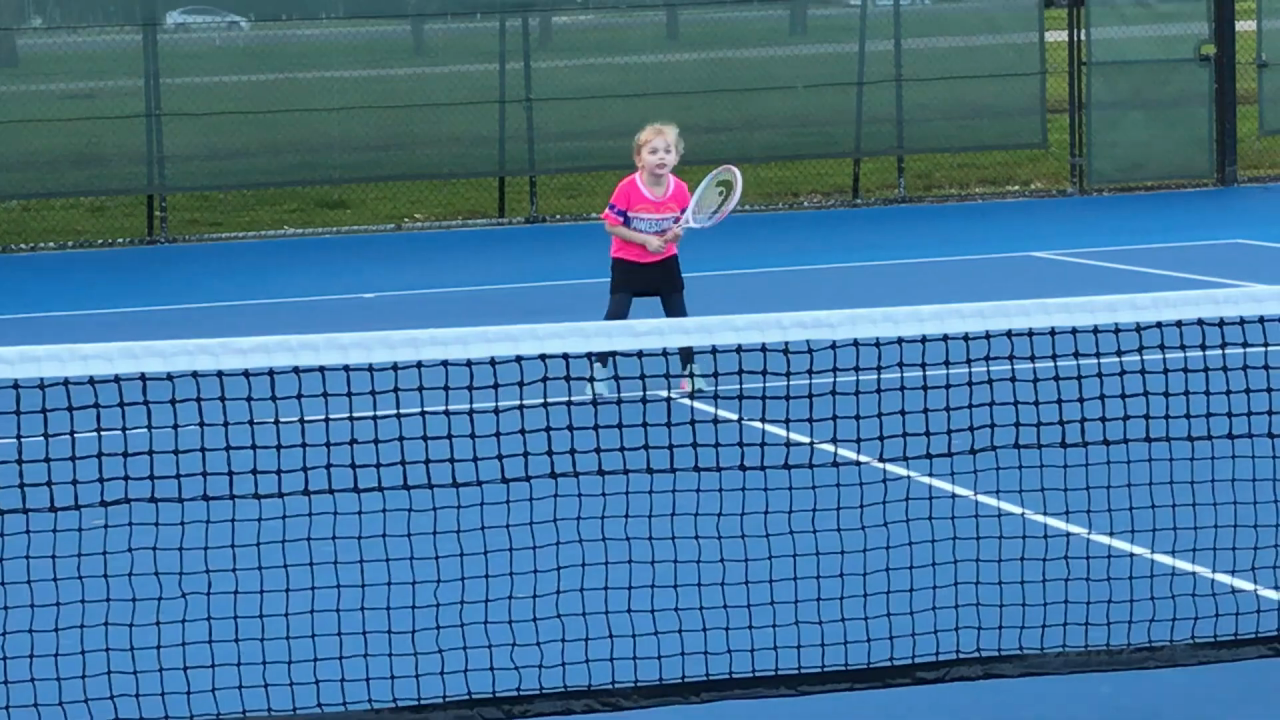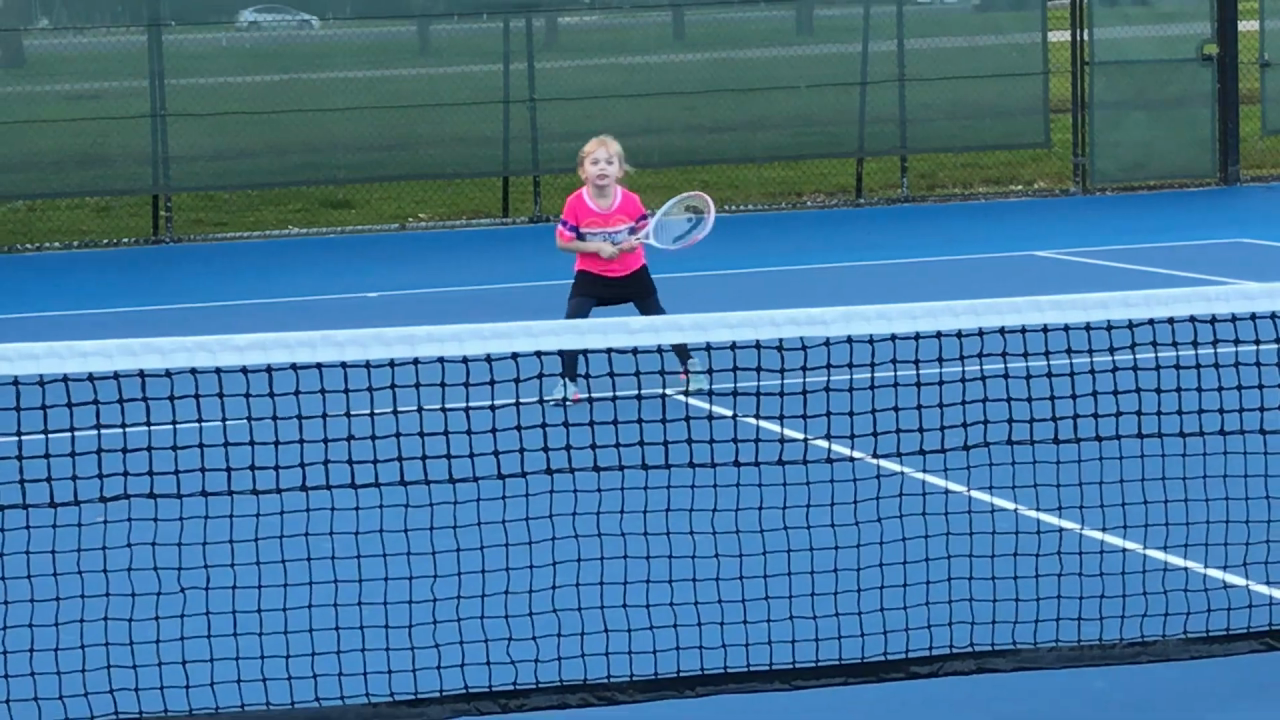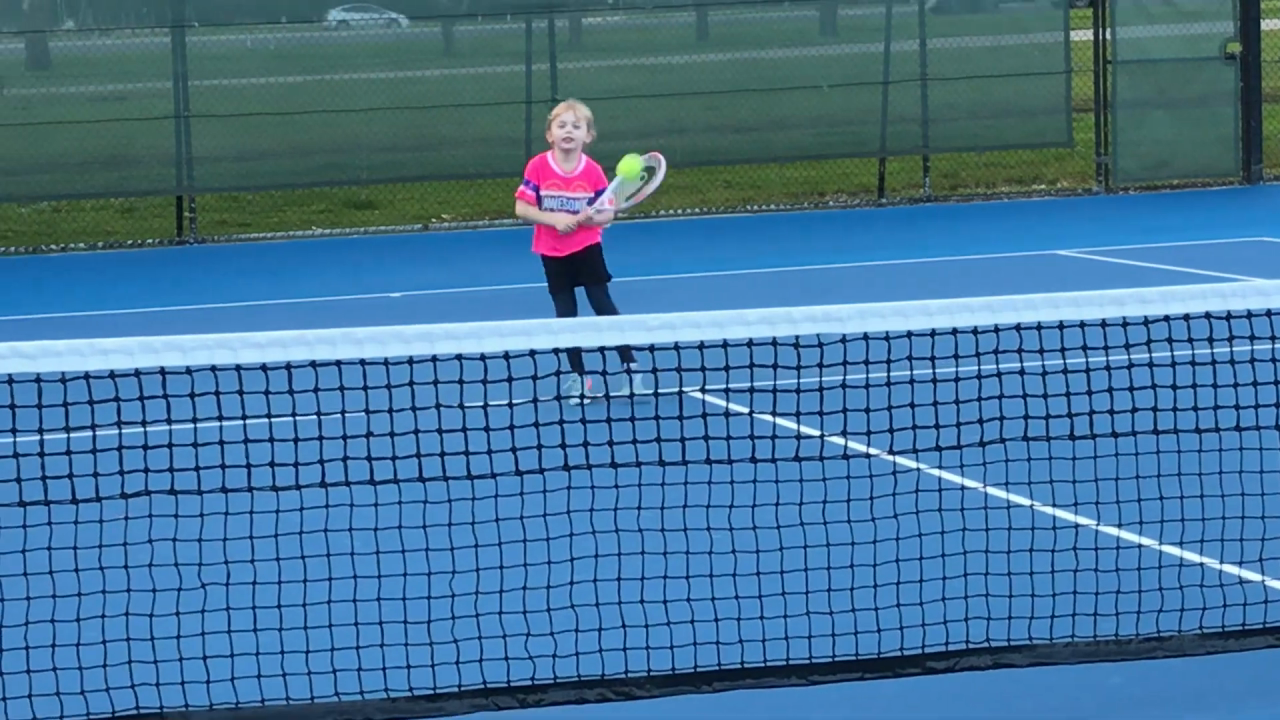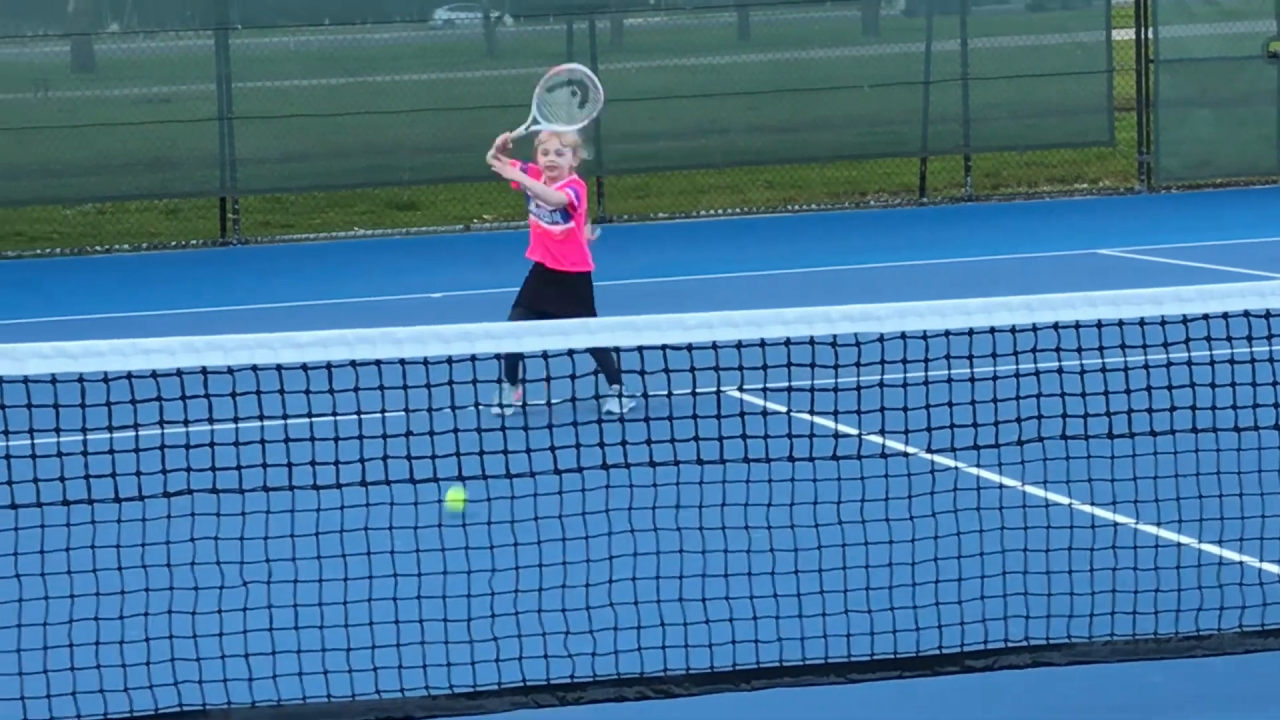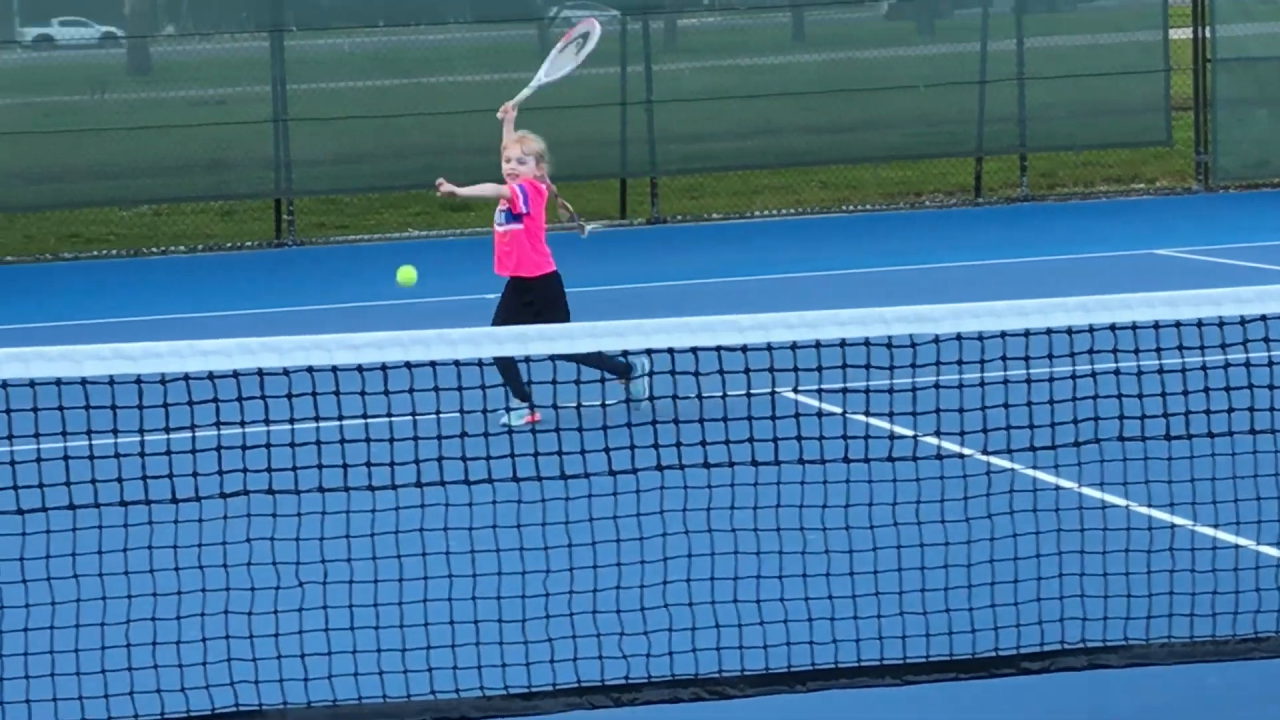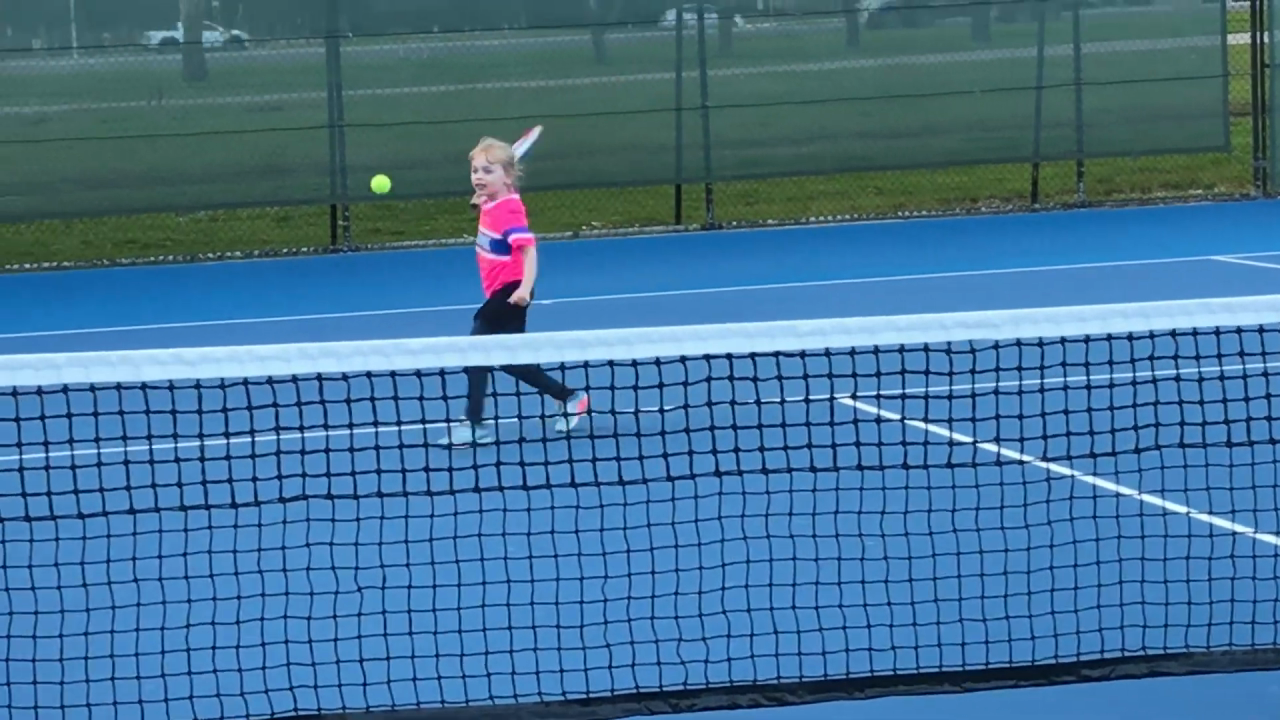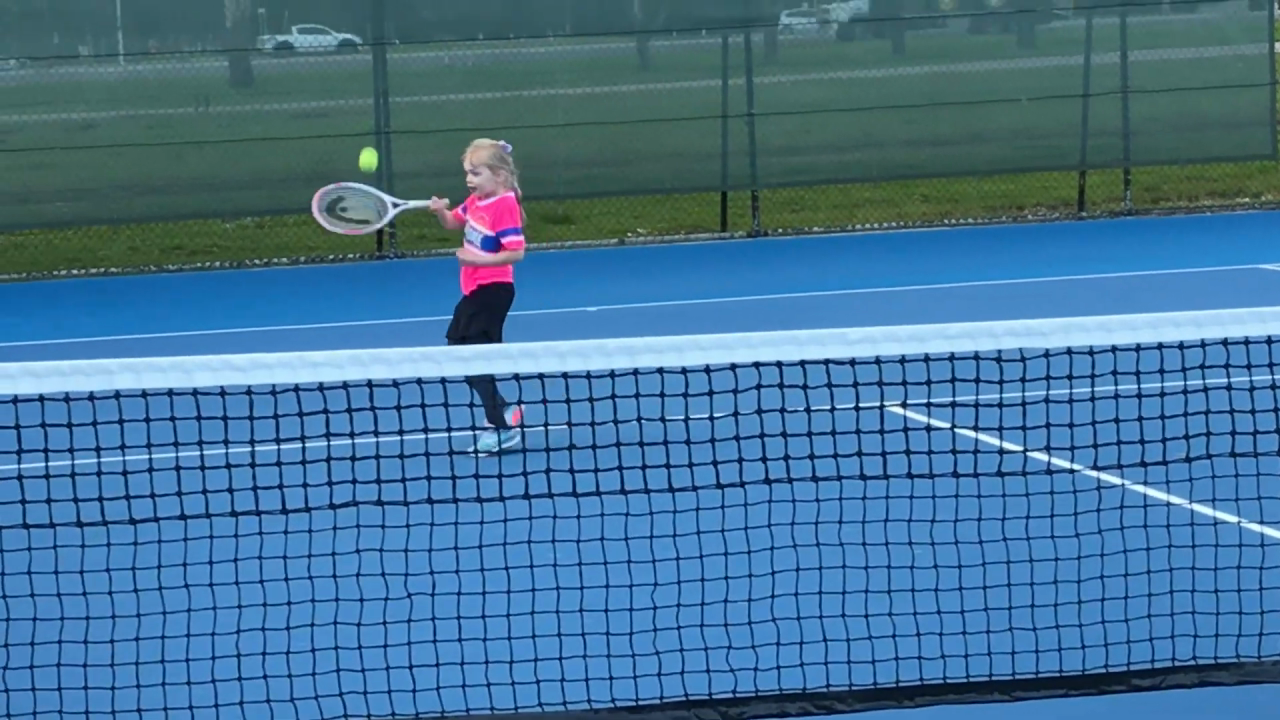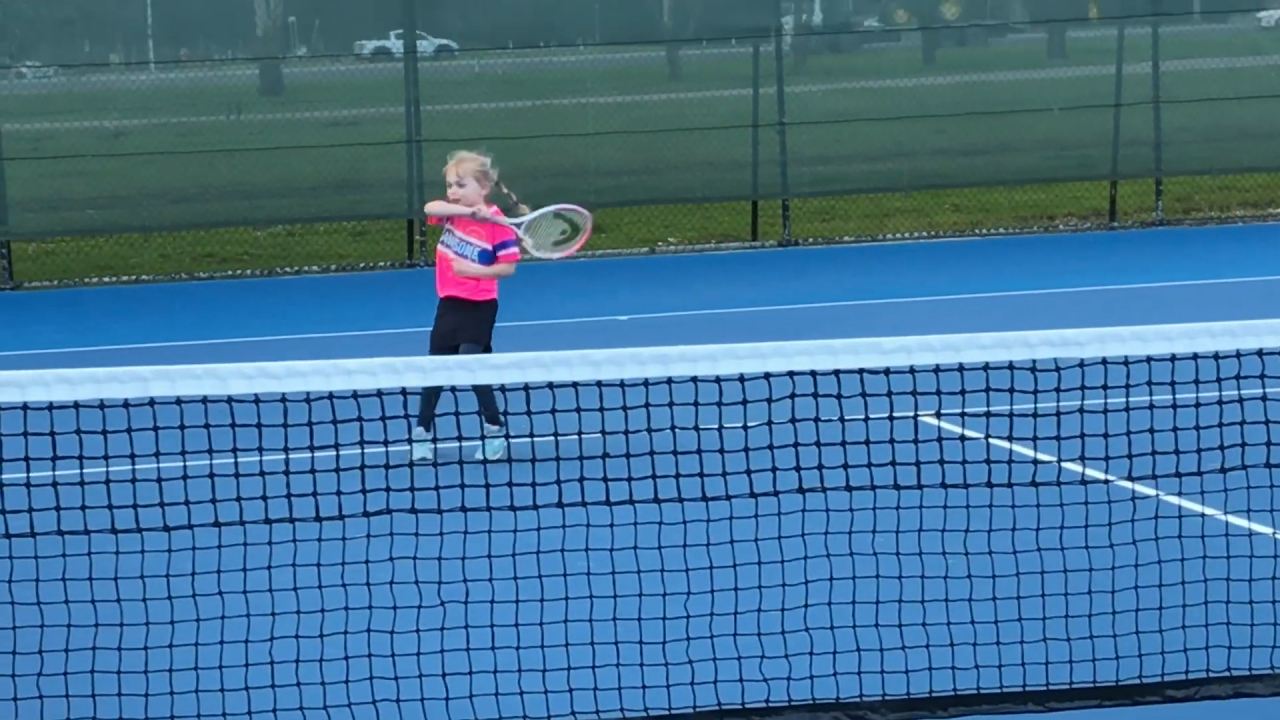
dt=0.2s
person 1, frame 1
left shoulder: (680, 189)
right shoulder: (627, 189)
right elbow: (611, 226)
left wrist: (676, 233)
right wrist: (644, 239)
left hip: (665, 260)
right hip: (628, 259)
left knee: (678, 316)
right knee: (616, 314)
left ankle: (689, 370)
right ankle: (600, 366)
person 1, frame 2
left shoulder: (630, 200)
right shoulder: (575, 203)
left elbow: (642, 230)
right elbow: (563, 242)
left wrist: (632, 244)
right wrist: (598, 248)
left hip: (632, 271)
right hip: (592, 274)
right knee: (573, 320)
left ankle: (691, 366)
right ankle: (568, 381)
person 1, frame 3
left shoulder: (593, 171)
right shoulder: (538, 166)
left elbow: (607, 213)
right elbow: (521, 209)
left wrist: (590, 219)
right wrist: (553, 219)
left hip: (587, 249)
right hip: (552, 252)
left knee: (604, 310)
right knee: (566, 316)
left ankle: (632, 369)
right ankle: (578, 375)
person 1, frame 4
left shoulder: (576, 186)
right shoulder: (535, 174)
left elbow: (553, 198)
right elbow: (495, 160)
left wrist: (515, 177)
right wrist: (500, 147)
left hip: (574, 272)
right hip: (543, 268)
left ankle: (616, 389)
right ankle: (511, 386)
person 1, frame 5
left shoulder: (532, 189)
right shoulder: (515, 185)
left elbow: (496, 190)
right elbow: (507, 152)
left wrist: (457, 190)
right wrist: (508, 121)
left hip: (539, 280)
right hip: (519, 282)
left ankle: (630, 370)
right ankle: (523, 404)
person 1, frame 6
left shoulder: (510, 208)
right shoulder: (491, 204)
left elbow: (529, 250)
left wrist: (525, 287)
right wrist: (481, 200)
left hip: (511, 291)
right hip: (499, 292)
right knee: (508, 359)
left ankle: (474, 423)
right ankle: (570, 399)
person 1, frame 7
left shoulder: (506, 206)
right shoulder: (475, 200)
left elbow: (516, 252)
right elbow: (454, 224)
left wrist: (481, 258)
right wrist: (440, 210)
left hip: (493, 291)
right hip: (473, 291)
left ankle: (502, 427)
right ankle: (504, 410)
person 1, frame 8
left shoulder: (498, 223)
right shoulder: (452, 209)
left elbow: (510, 266)
right elbow: (431, 209)
left wrist: (475, 270)
right wrist: (473, 211)
left hip: (479, 304)
right hip: (450, 301)
left ankle: (494, 427)
right ankle: (423, 430)
